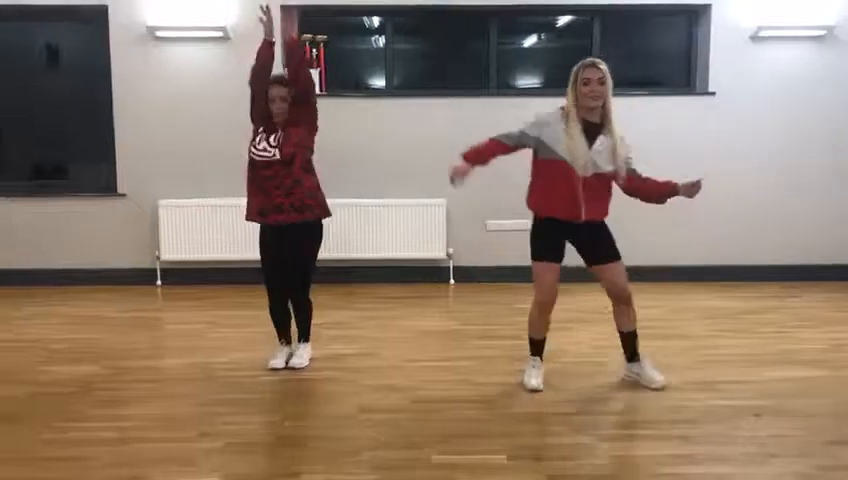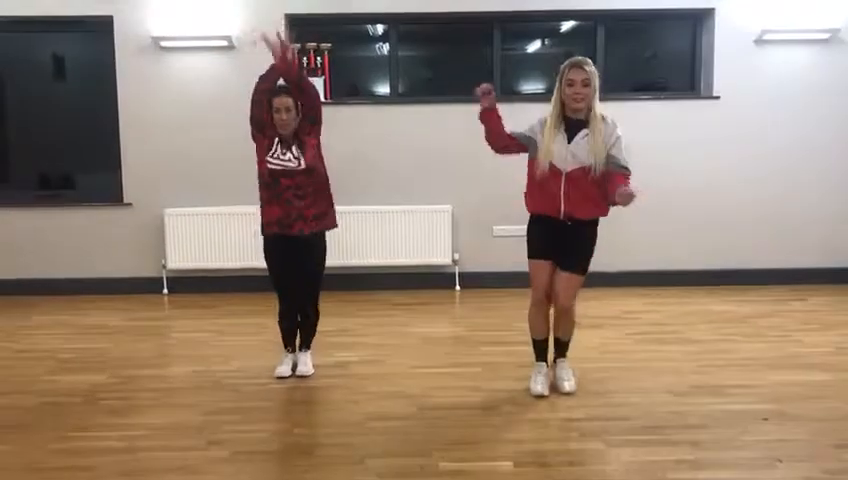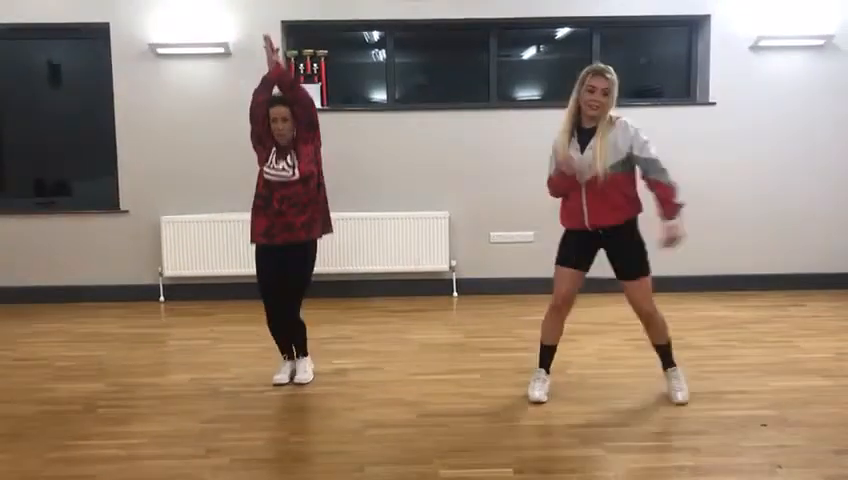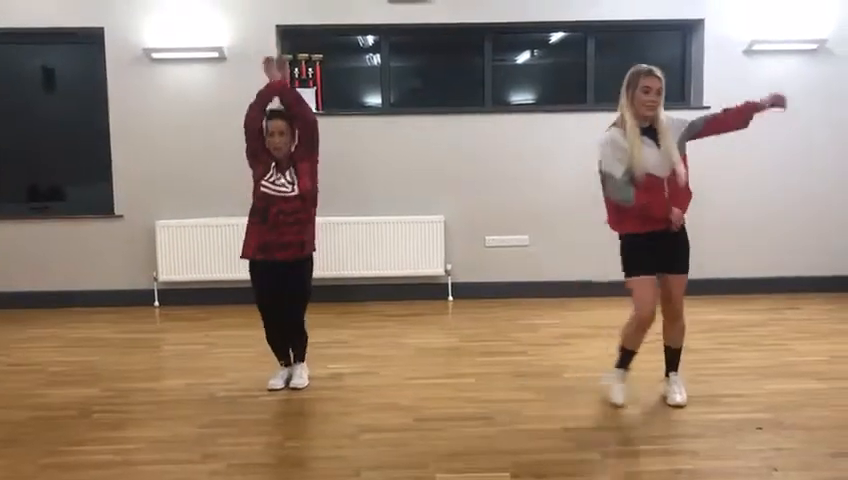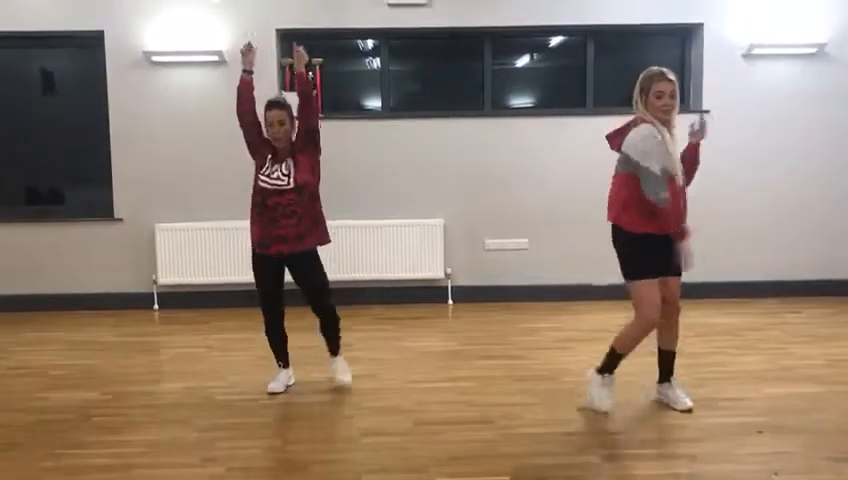
dt=0.4s
person 1, frame 1
left shoulder: (303, 124)
right shoulder: (262, 124)
left elbow: (303, 84)
right elbow: (257, 84)
left wrist: (291, 40)
right wrist: (268, 39)
left hip: (302, 222)
right hip: (269, 222)
left knee: (298, 289)
right knee: (275, 290)
left ankle: (303, 344)
right ankle: (283, 344)
person 1, frame 2
left shoulder: (310, 135)
right shoulder: (264, 138)
left elbow: (310, 96)
right elbow: (259, 98)
left wrist: (287, 62)
right wrist: (279, 64)
left hip: (312, 232)
right hip: (278, 233)
left knee: (309, 300)
right knee: (288, 300)
left ankle: (305, 352)
right ankle: (288, 352)
person 1, frame 3
left shoulder: (309, 144)
right shoulder: (264, 147)
left elbow: (305, 103)
right elbow: (256, 108)
left wrist: (279, 70)
right wrist: (270, 72)
left hip: (302, 240)
right hip: (270, 242)
left knee: (290, 309)
right knee: (273, 309)
left ankle: (304, 358)
right ankle: (287, 359)
person 1, frame 4
left shoulder: (305, 160)
right shoulder: (259, 161)
left elbow: (308, 121)
right elbow: (251, 121)
left wrist: (283, 84)
right wrist: (271, 85)
left hip: (298, 255)
right hip: (264, 256)
left knee: (293, 318)
right knee: (271, 320)
left ankle: (300, 364)
right ankle: (284, 365)
person 1, frame 5
left shoulder: (307, 151)
right shoulder: (261, 153)
left elbow: (310, 114)
right elbow: (245, 115)
left wrist: (302, 72)
right wrist: (247, 70)
left hip: (302, 245)
right hip: (265, 248)
left knee: (323, 306)
right knee: (272, 314)
left ankle: (337, 359)
right ankle: (283, 370)
person 2, frame 1
left shoulder: (613, 137)
right shoulder: (550, 123)
left elbow: (631, 182)
right elbow: (507, 141)
left wrist: (674, 189)
right wrist: (470, 161)
left hip: (592, 224)
right hip: (550, 222)
left knee: (622, 293)
right knee: (545, 300)
left ankle: (634, 363)
right ankle: (535, 361)
person 2, frame 2
left shoulder: (607, 129)
right shoulder: (543, 127)
left elbow: (617, 174)
right elbow: (502, 143)
left wrist: (622, 192)
right wrist: (488, 108)
left hip: (582, 225)
right hip: (543, 222)
left knee: (563, 302)
right knee: (540, 298)
left ankle: (561, 361)
right ankle: (540, 365)
person 2, frame 3
left shoulder: (625, 132)
right shoulder: (565, 136)
left elbow: (656, 174)
right elbow: (555, 189)
left wrist: (671, 217)
right wrist: (564, 173)
left hip: (620, 229)
right hip: (579, 231)
left knee: (645, 308)
right knee: (559, 303)
left ankle: (671, 370)
right ankle: (543, 373)
person 2, frame 4
left shoulder: (670, 128)
right shoulder: (614, 139)
left elbow: (716, 122)
right elbow: (619, 194)
left wrist: (760, 106)
right wrist: (665, 211)
left hip: (673, 231)
right hip: (637, 234)
left knee: (674, 309)
right knee: (645, 312)
left ankle: (672, 376)
right ankle: (620, 372)
person 2, frame 5
left shoulder: (661, 135)
right shoulder: (645, 135)
left elbow: (679, 182)
right elbow: (656, 193)
left wrist: (694, 146)
right wrist: (681, 235)
left hip: (659, 234)
right hip: (634, 235)
left knee: (671, 310)
right knee: (648, 317)
left ankle: (666, 384)
right ankle: (602, 375)
